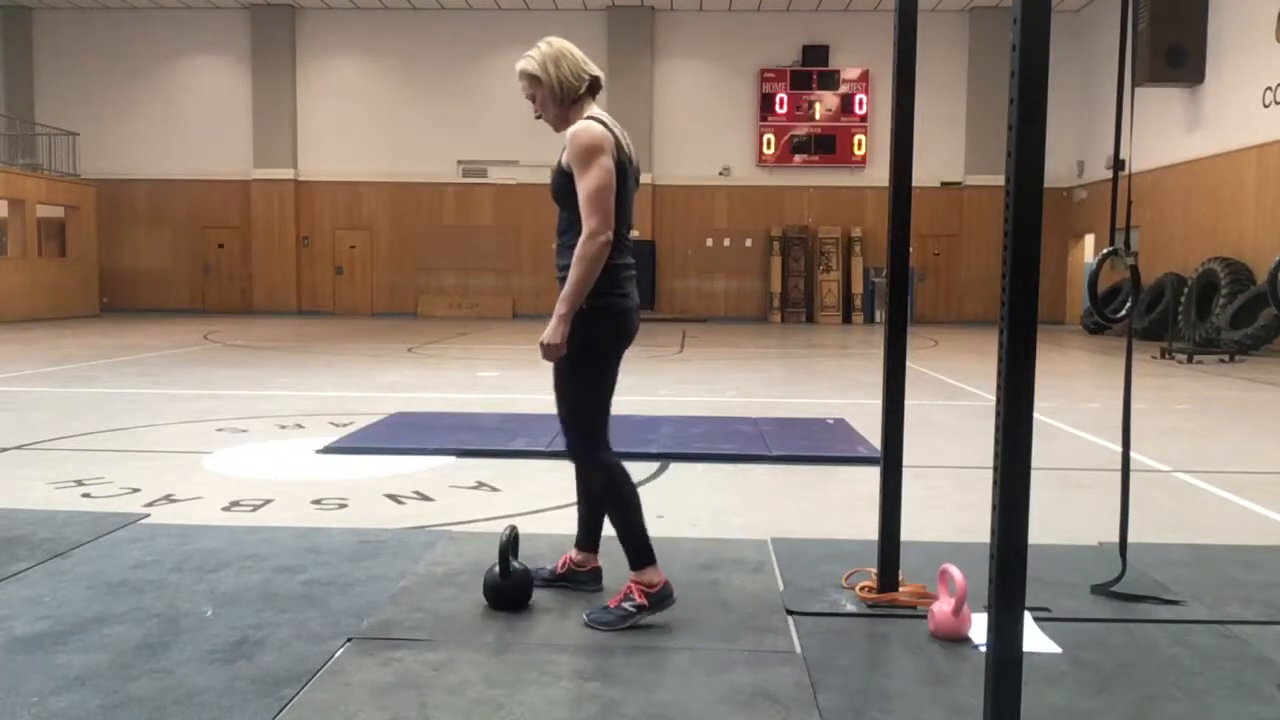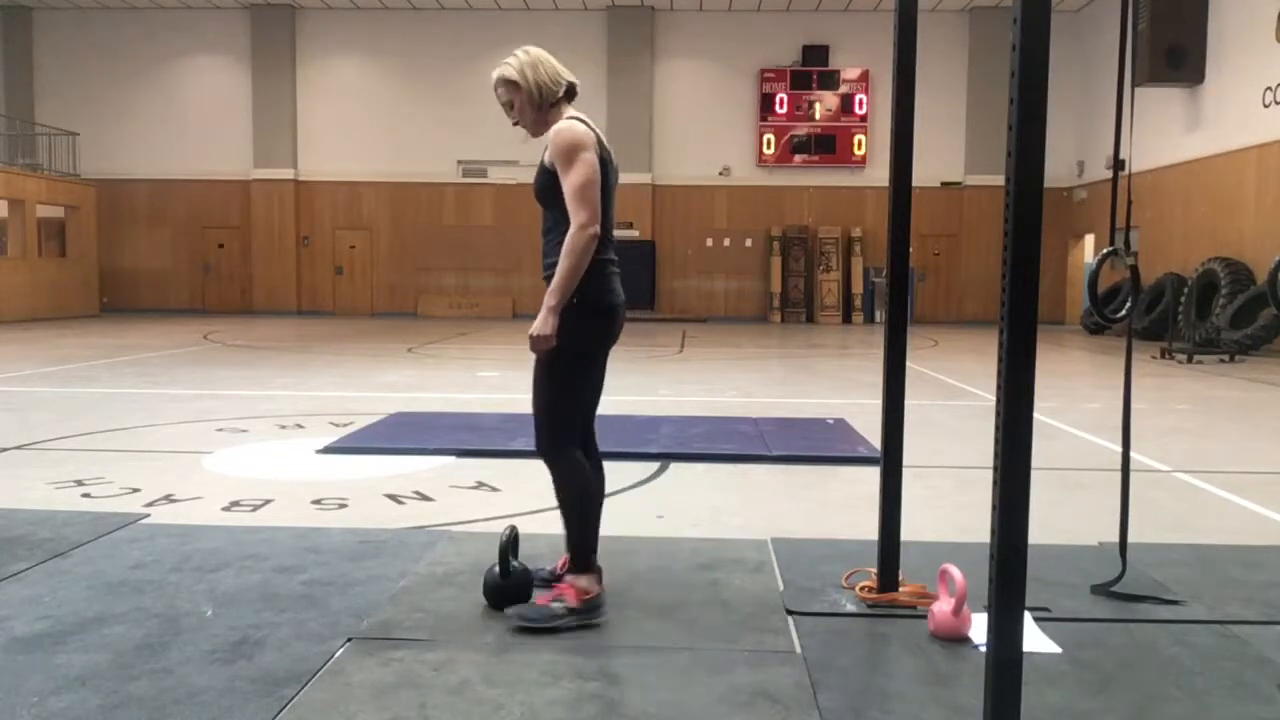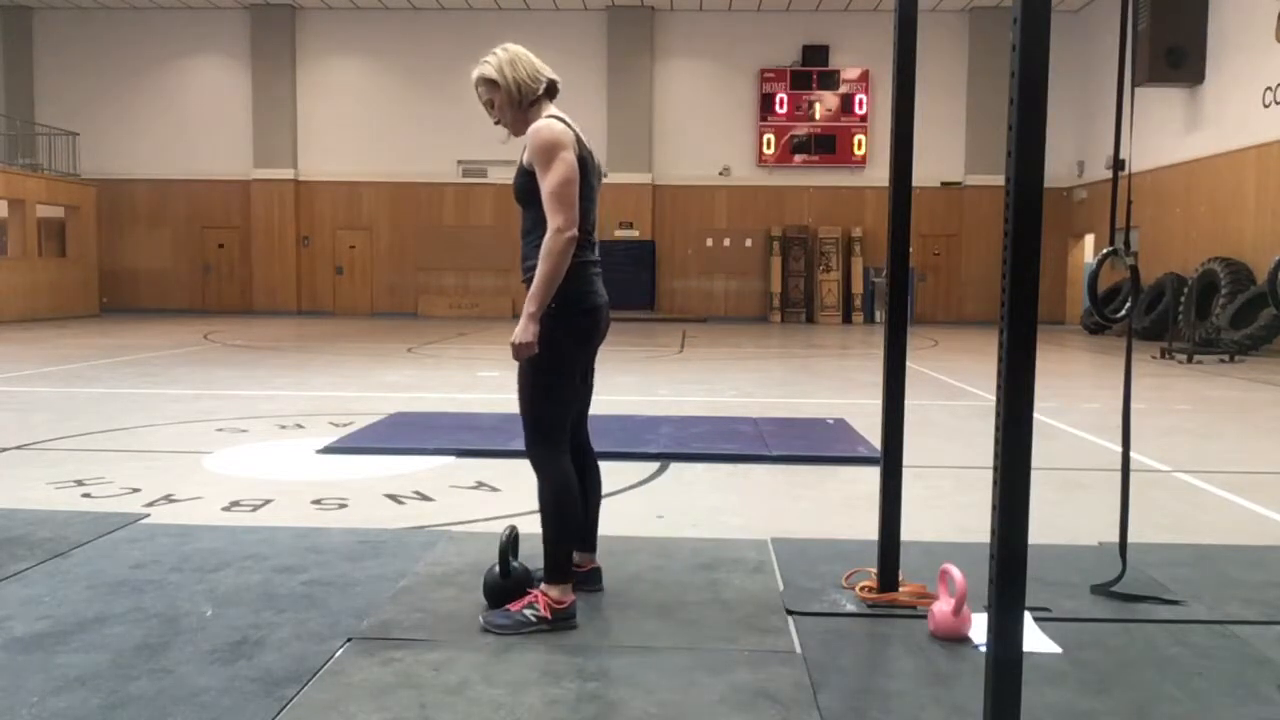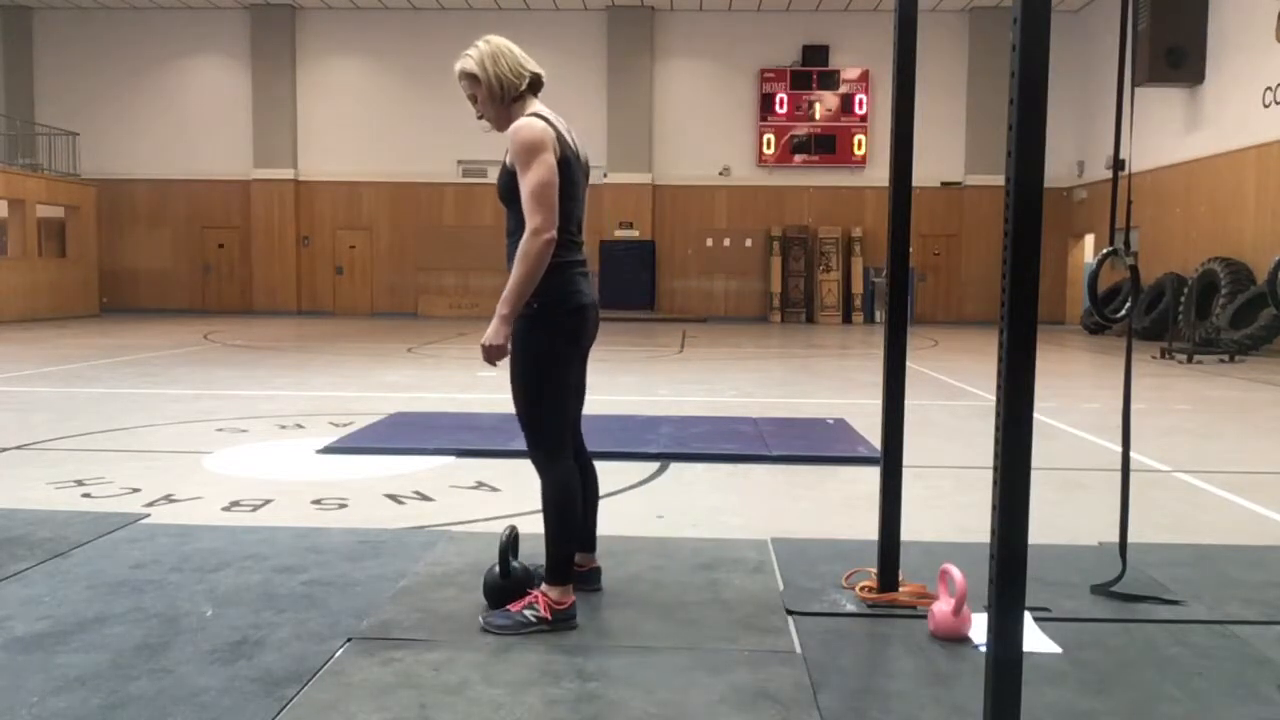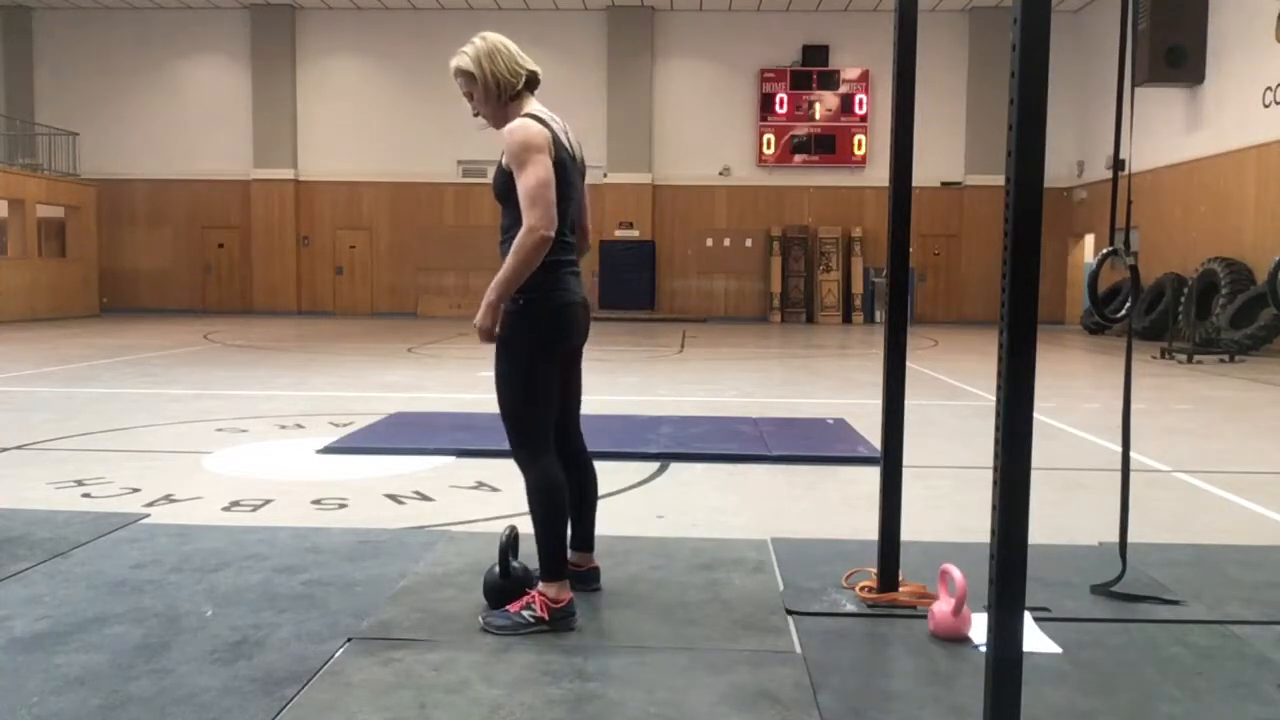
dt=0.3s
person 1, frame 1
left shoulder: (586, 134)
right shoulder: (606, 133)
left elbow: (596, 235)
left wrist: (560, 316)
left hip: (596, 307)
right hip: (611, 302)
left knee: (589, 444)
right knee: (586, 438)
left ankle: (648, 580)
right ankle: (584, 558)
person 1, frame 2
left shoulder: (568, 133)
right shoulder: (578, 136)
left elbow: (585, 228)
left wrist: (550, 310)
left hip: (582, 305)
right hip: (594, 302)
left knee: (558, 442)
right knee: (576, 438)
left ankle: (581, 586)
right ankle: (583, 558)
person 1, frame 3
left shoulder: (546, 132)
right shoulder: (563, 134)
left elbow: (563, 231)
left wrist: (531, 315)
left hip: (563, 307)
right hip: (581, 303)
left knee: (547, 448)
right knee: (571, 440)
left ankle: (557, 595)
right ankle: (583, 560)
person 1, frame 4
left shoulder: (528, 130)
right shoulder: (558, 131)
left elbow: (541, 233)
left wrist: (503, 317)
left hip: (549, 308)
right hip: (575, 302)
left knee: (549, 451)
right knee: (566, 443)
left ankle: (556, 596)
right ankle: (582, 561)
person 1, frame 5
left shoulder: (523, 132)
right shoulder: (557, 130)
left elbow: (537, 230)
left wrist: (492, 302)
left hip: (536, 308)
right hip: (567, 301)
left knee: (533, 449)
right knee: (565, 440)
left ankle: (553, 595)
right ankle: (581, 560)
